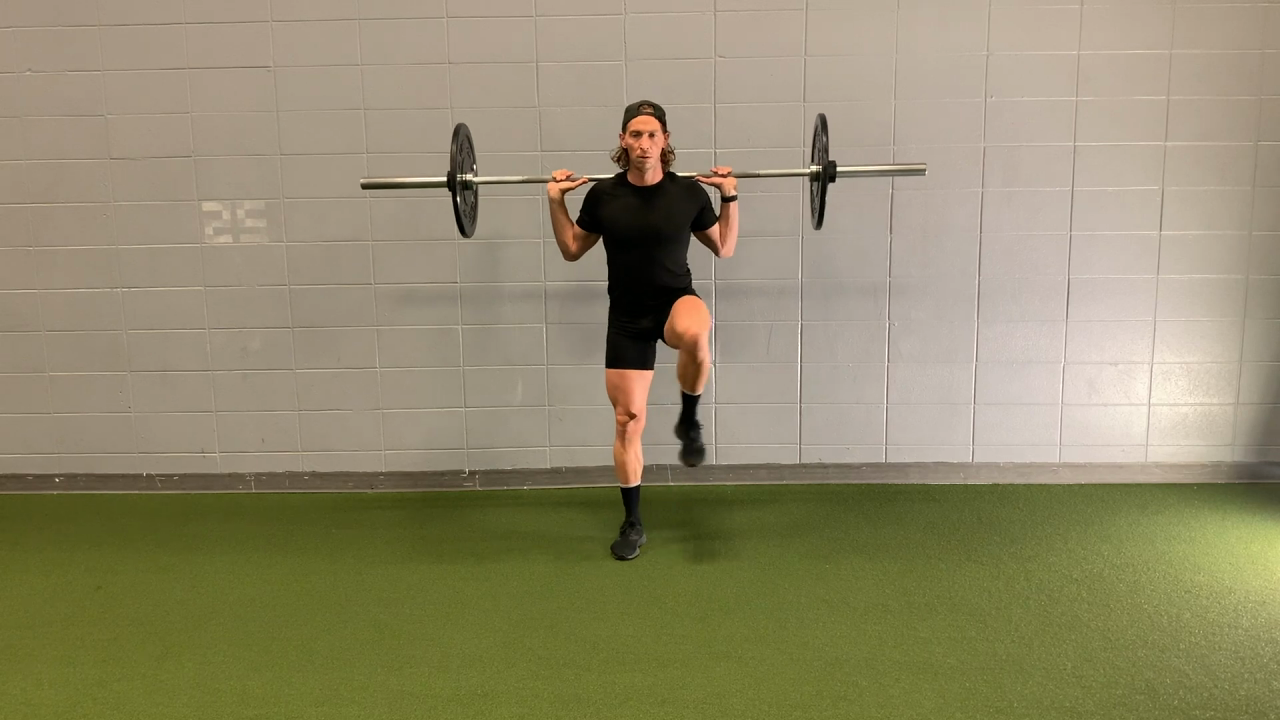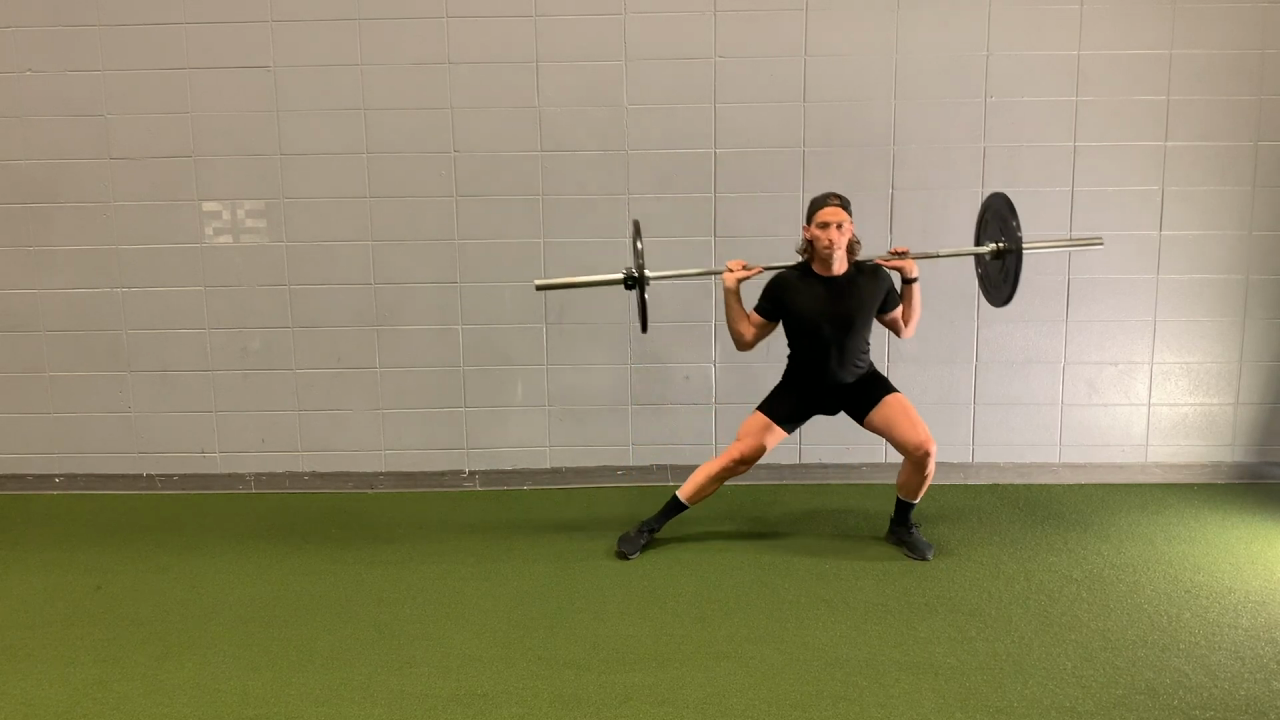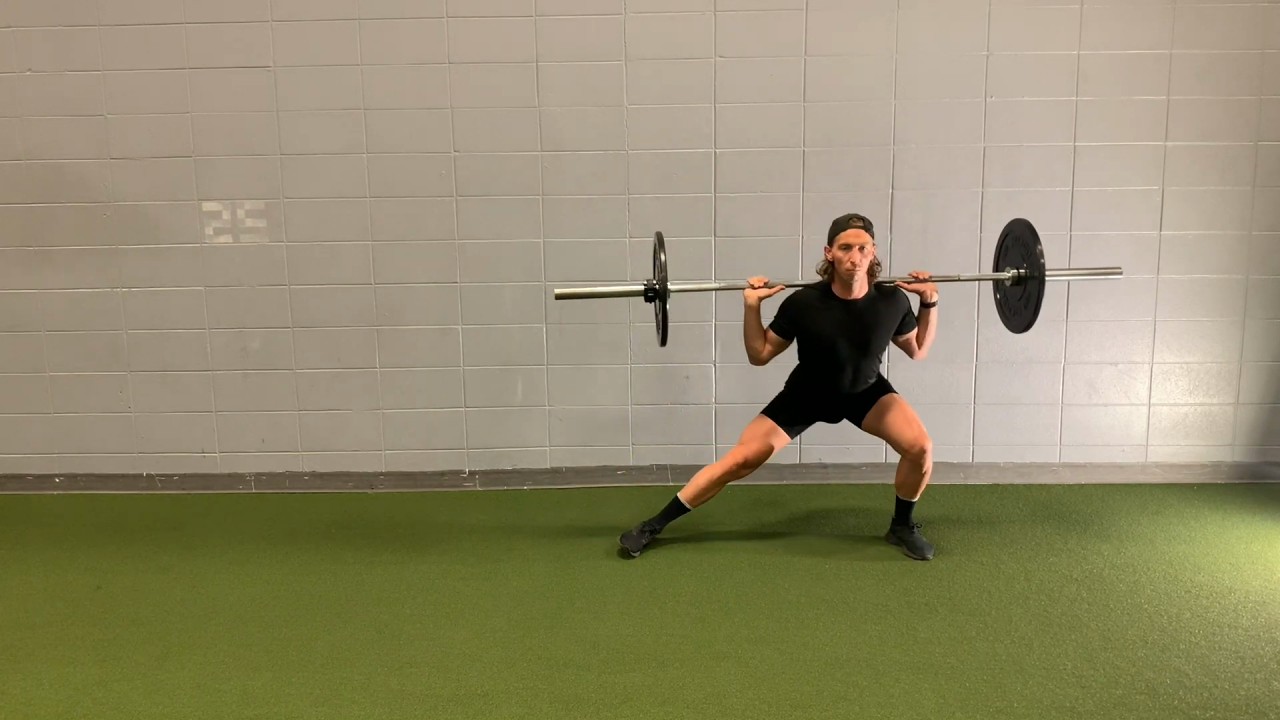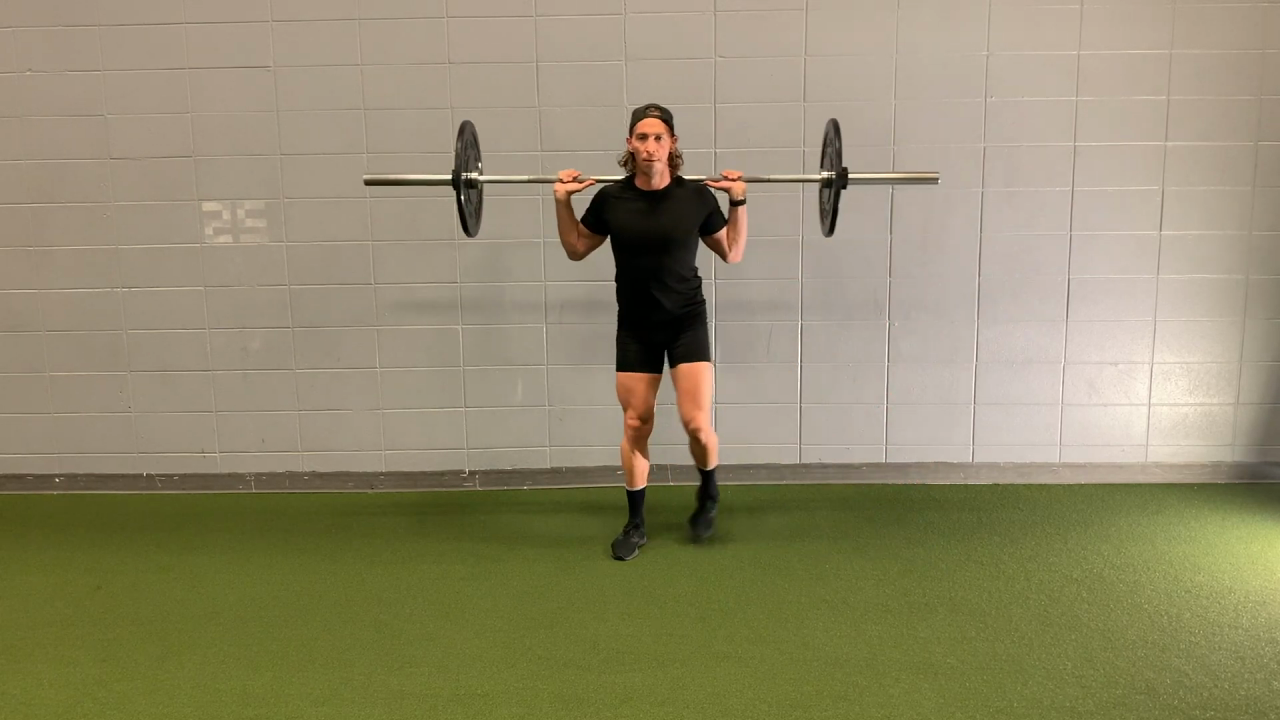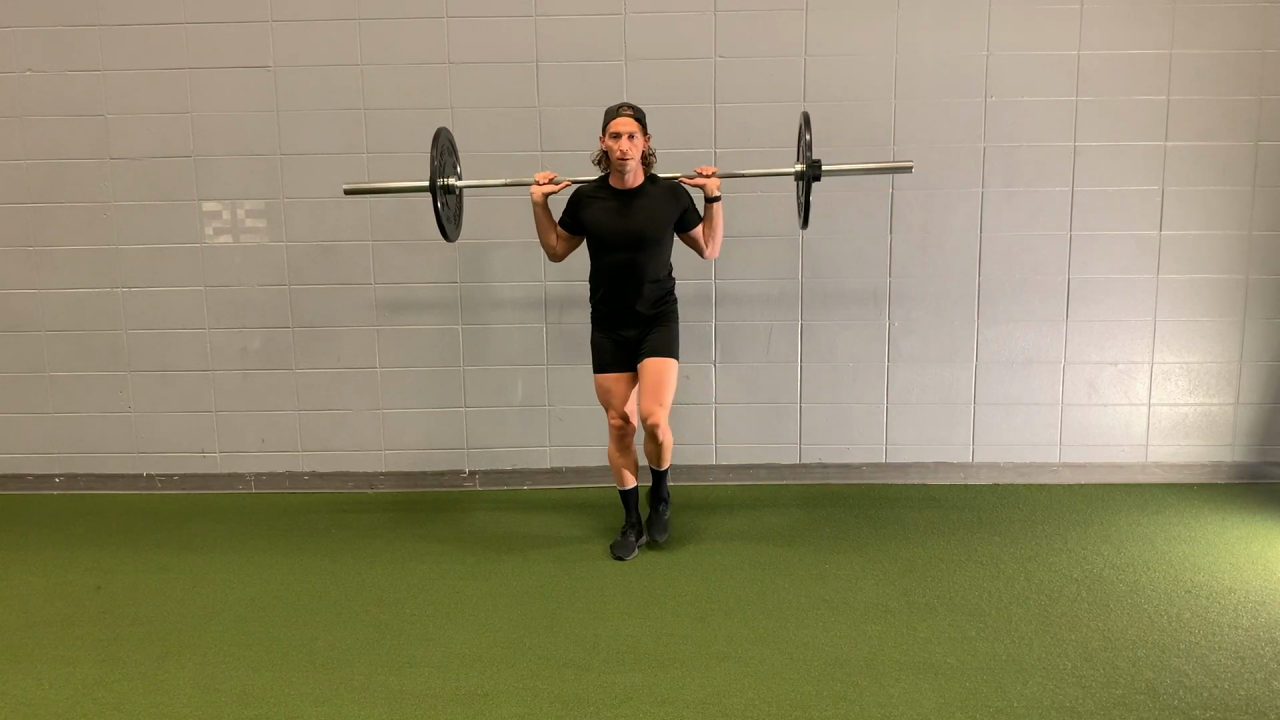
dt=1s
person 1, frame 1
left shoulder: (688, 192)
right shoulder: (602, 195)
left elbow: (724, 248)
right elbow: (572, 249)
left wrist: (729, 197)
right wrist: (556, 201)
left hip: (676, 300)
right hip: (627, 316)
left knee: (697, 336)
right knee: (627, 421)
left ankle: (689, 422)
right ankle: (632, 524)
person 1, frame 2
left shoulder: (874, 279)
right shoulder: (787, 284)
left elbow: (904, 329)
right elbow: (745, 339)
left wrist: (910, 280)
right wrist: (731, 290)
left hip: (860, 383)
right hip: (800, 387)
left knee: (923, 448)
right knee: (736, 457)
left ankle: (901, 526)
right ankle: (650, 526)
person 1, frame 3
left shoulder: (892, 301)
right shoulder: (804, 303)
left elbow: (917, 350)
right elbow: (760, 355)
left wrist: (930, 302)
right wrist: (752, 307)
left hip: (865, 391)
right hip: (805, 395)
left knee: (919, 446)
right knee: (740, 460)
left ankle: (902, 526)
right ankle: (654, 524)
person 1, frame 4
left shoulder: (697, 197)
right shoulder: (610, 199)
left elbow: (732, 253)
right elbow: (576, 249)
left wrist: (738, 202)
right wrist: (562, 201)
left hip: (686, 320)
right hip: (635, 326)
left knee: (696, 422)
right knee: (635, 424)
left ankle: (708, 490)
right ankle: (635, 523)
person 1, frame 5
left shoulder: (671, 195)
right shoulder: (585, 198)
left elbow: (709, 248)
right elbow: (556, 251)
left wrist: (713, 197)
right wrist: (539, 204)
left hip: (658, 320)
right hip: (608, 327)
left knee: (654, 420)
right knee: (619, 426)
left ankle: (660, 494)
right ankle: (632, 523)
